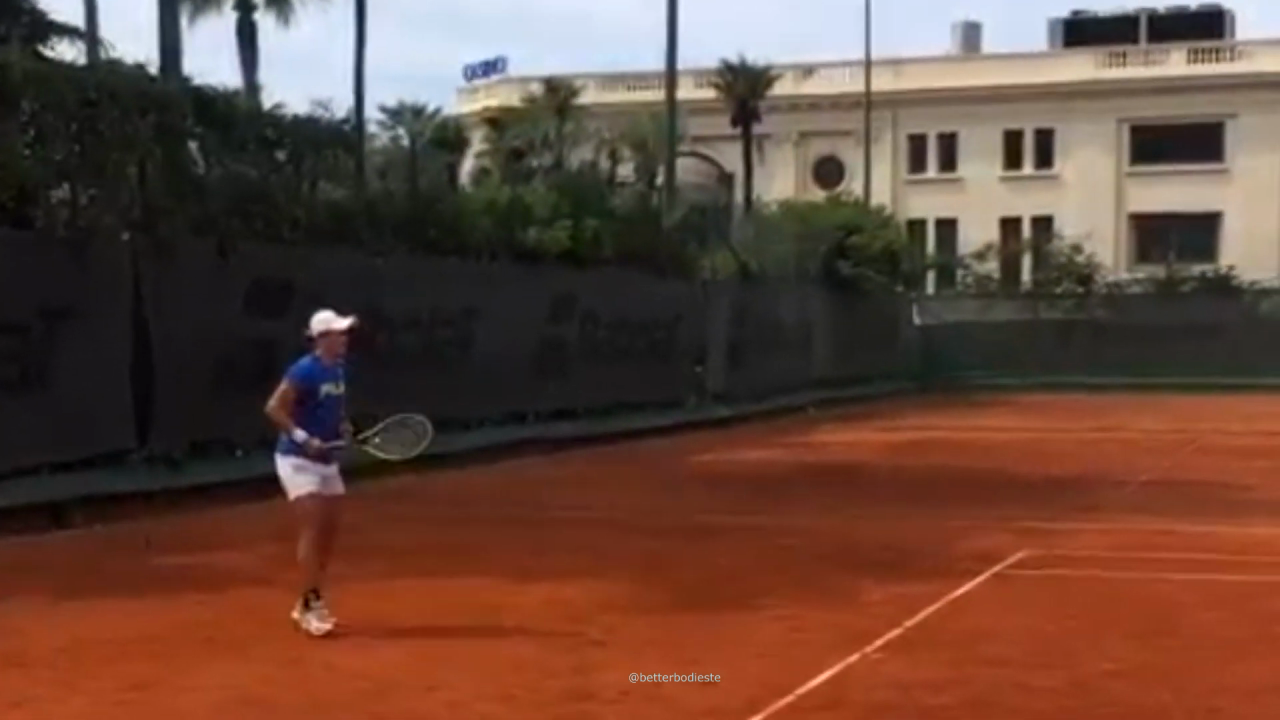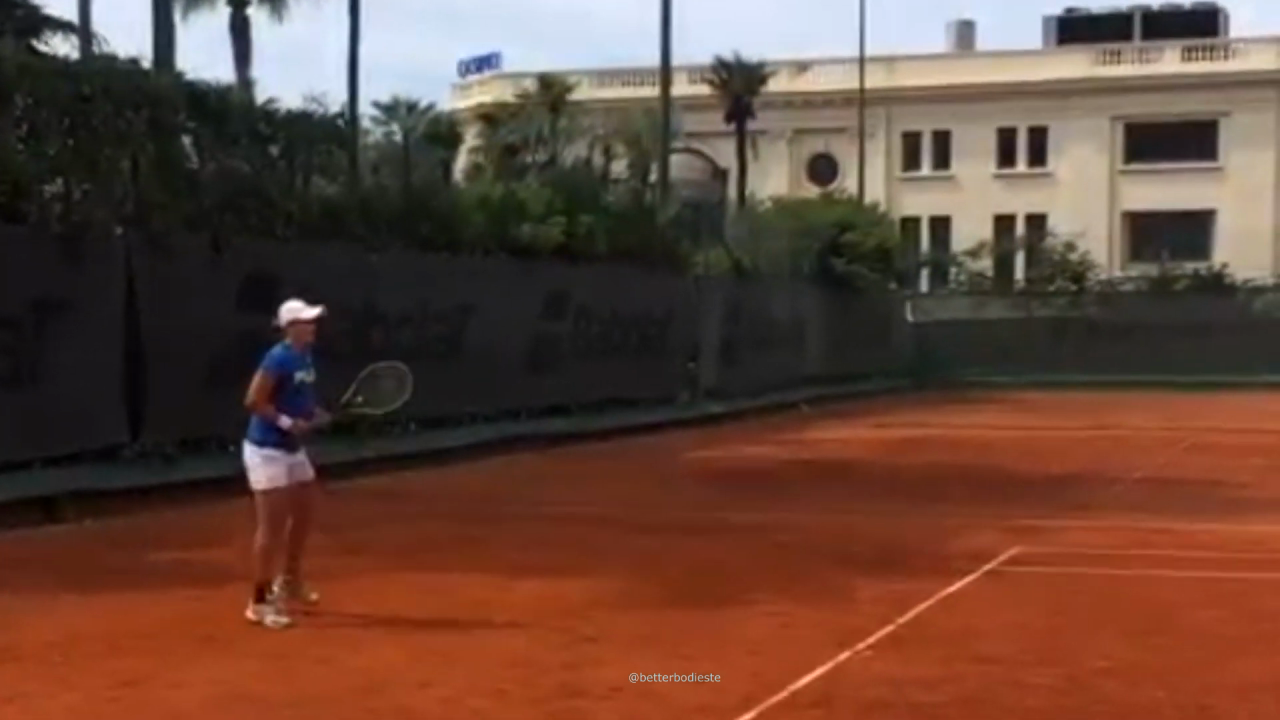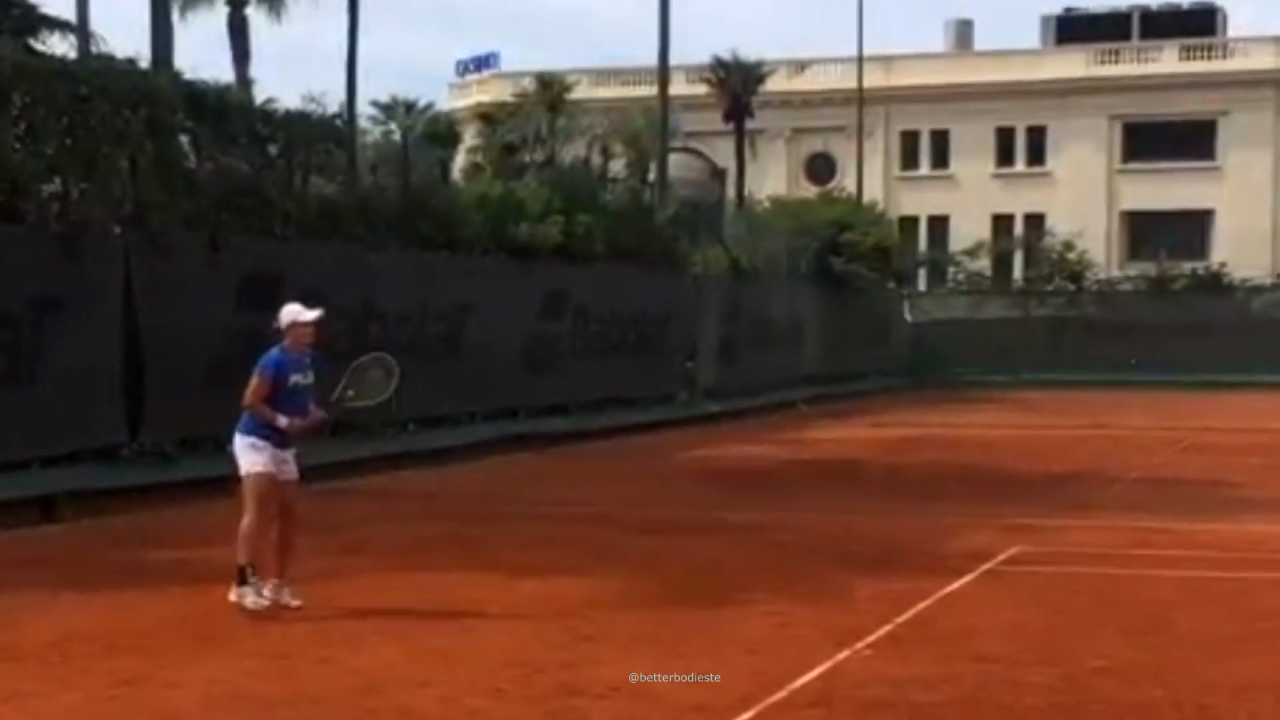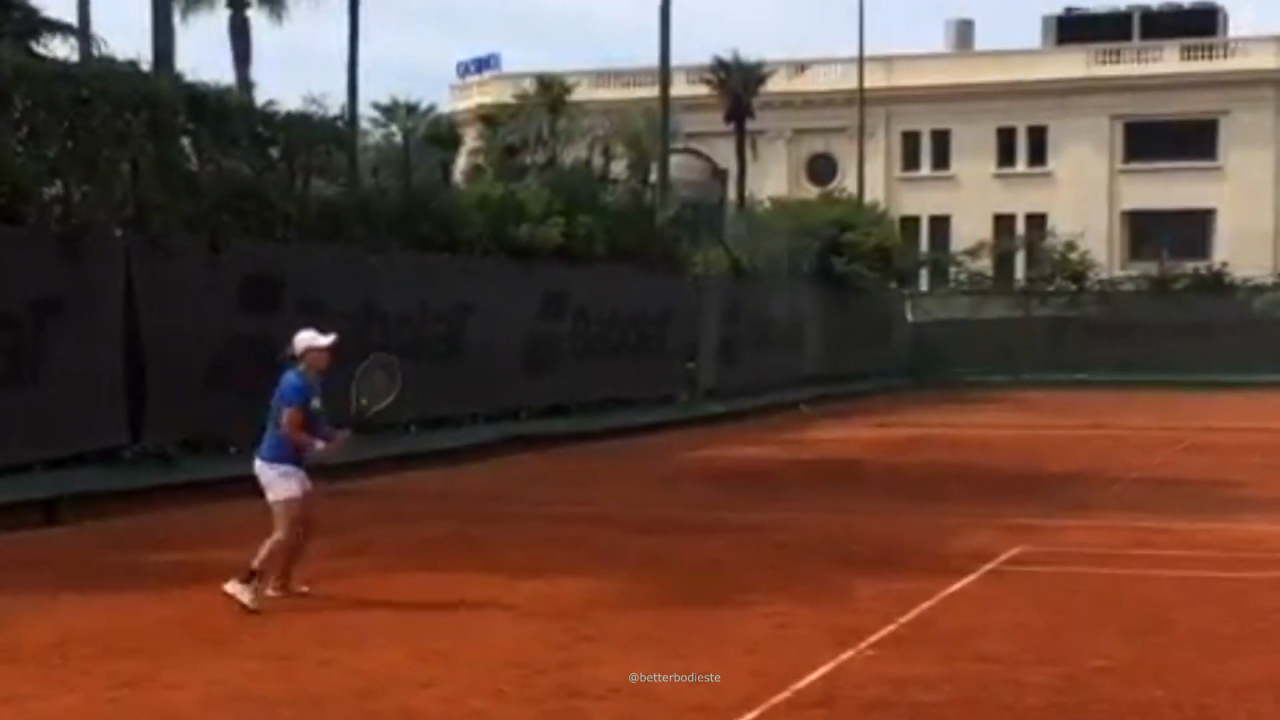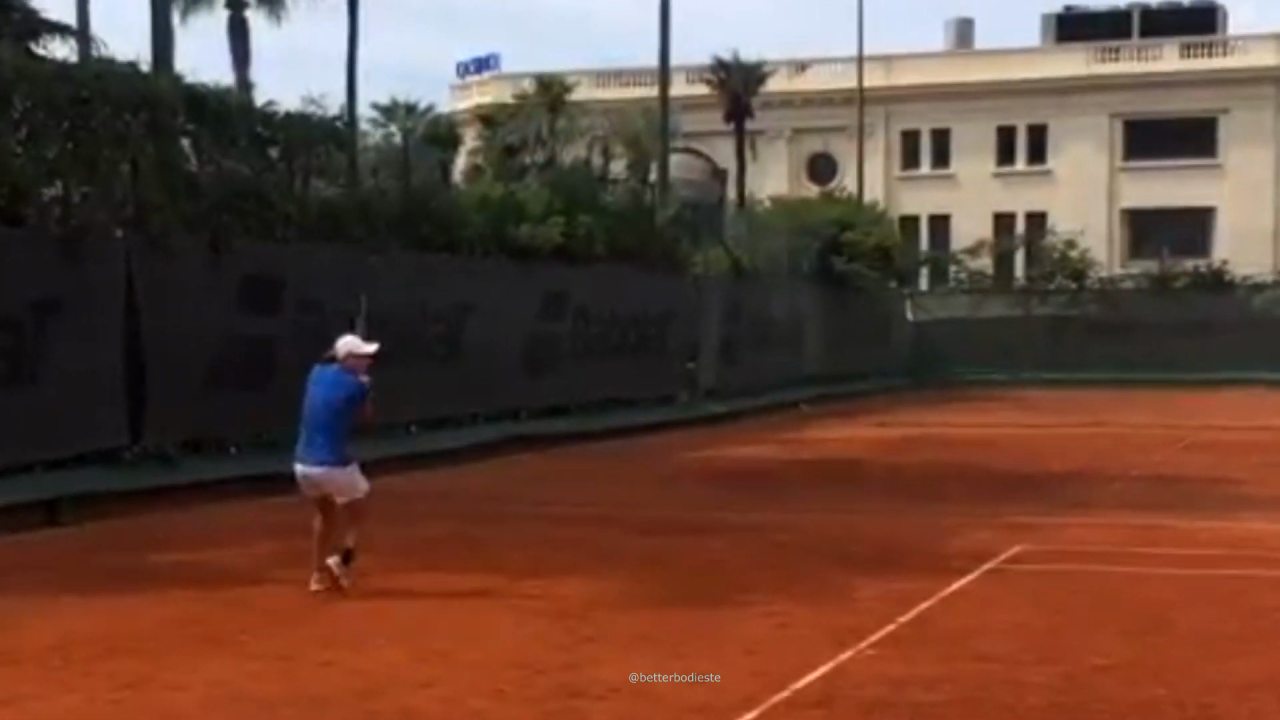
dt=0.4s
person 1, frame 1
left shoulder: (339, 368)
right shoulder: (304, 370)
right elbow: (274, 409)
left wrist: (345, 426)
right wrist: (302, 438)
left hip: (327, 461)
right hip: (298, 460)
left knee: (329, 534)
right knee: (312, 531)
left ankle: (309, 604)
right ankle: (312, 606)
person 1, frame 2
left shoulder: (306, 356)
right shoulder: (278, 358)
right elbow: (253, 401)
left wrist: (314, 413)
right wrist: (287, 423)
left hip: (293, 449)
right hip: (267, 449)
left knee: (304, 515)
right knee: (272, 525)
left ankle: (289, 580)
right ankle: (261, 601)
person 1, frame 3
left shoulder: (307, 359)
right shoulder: (274, 360)
right elbow: (250, 402)
left wrist: (311, 412)
right wrist: (284, 422)
left hip: (283, 445)
right hip: (255, 440)
left knee: (287, 515)
right knee: (257, 510)
left ankle: (276, 585)
right ankle: (244, 583)
person 1, frame 4
left shoulder: (312, 381)
right shoulder: (296, 385)
right elbow: (289, 431)
left wrist: (330, 434)
right wrist: (321, 445)
left hip: (291, 464)
right hip: (277, 465)
left knee: (306, 525)
right knee: (286, 532)
left ankle: (280, 580)
right ankle: (245, 582)
person 1, frame 5
left shoulder: (317, 373)
right shoulder: (357, 386)
right elbow: (366, 413)
left hip: (304, 464)
right hip: (335, 466)
left knee: (326, 516)
right knee: (356, 517)
left ankle: (320, 574)
right ankle: (340, 561)
